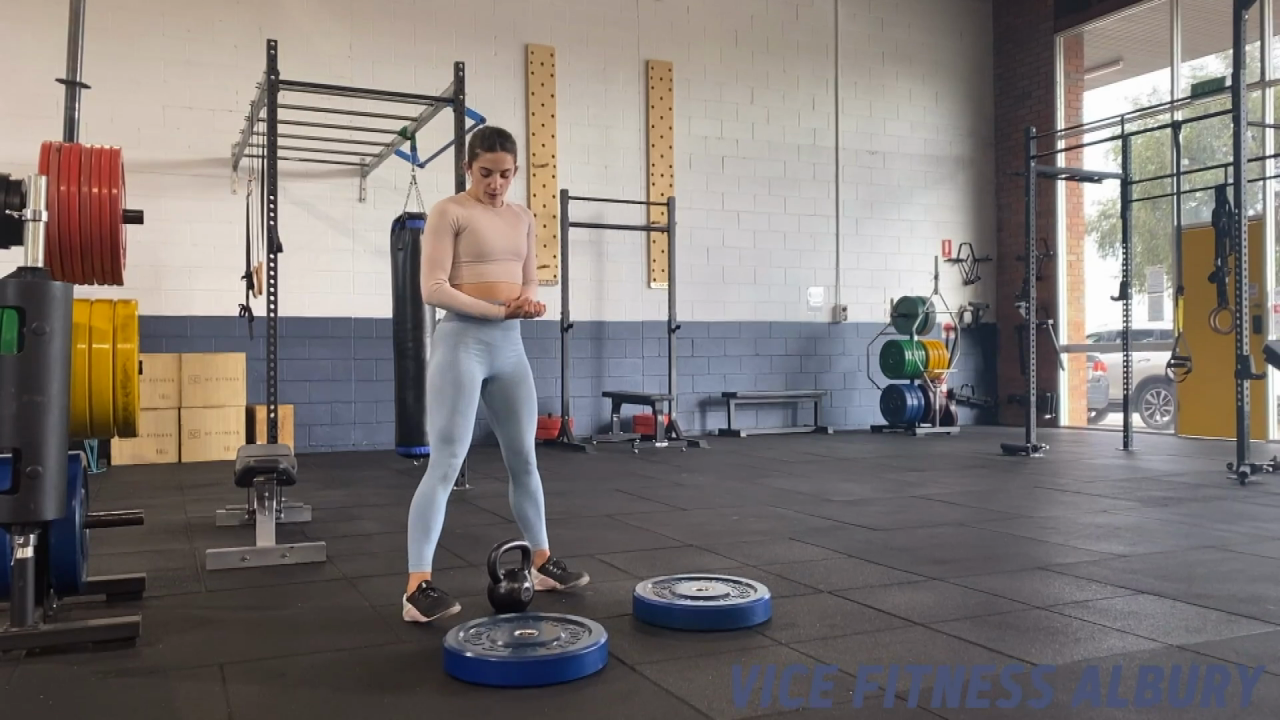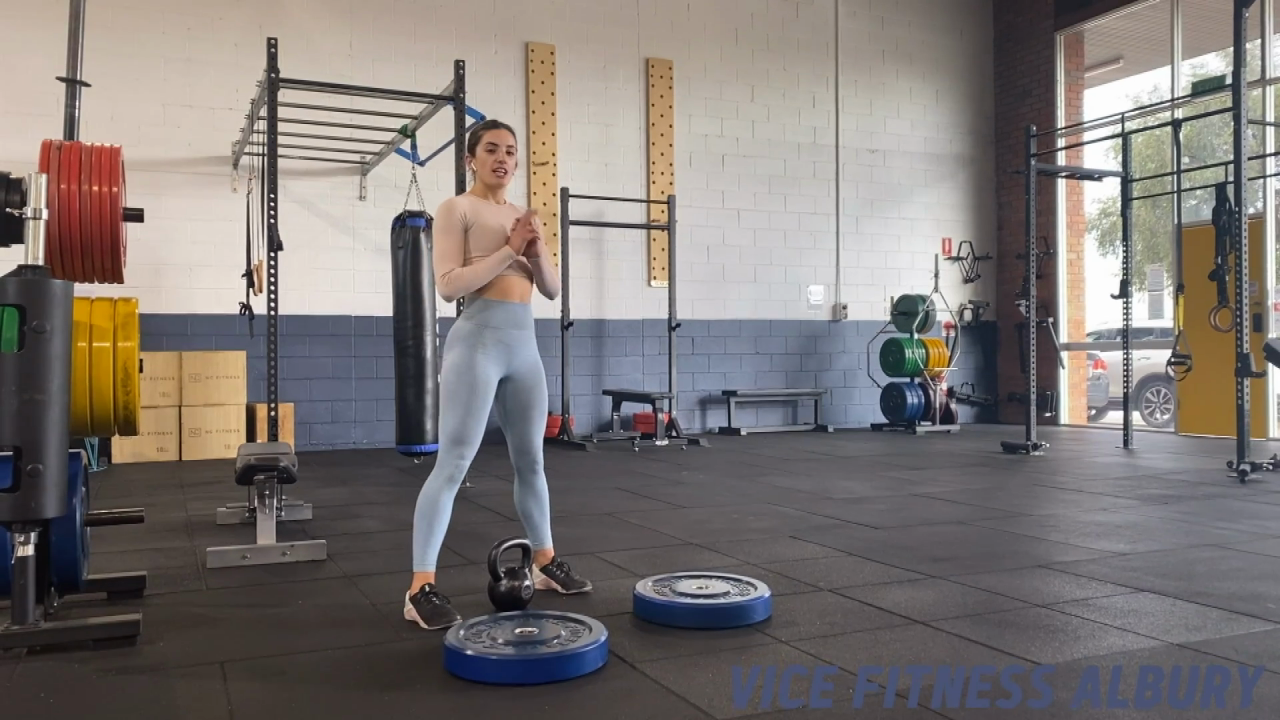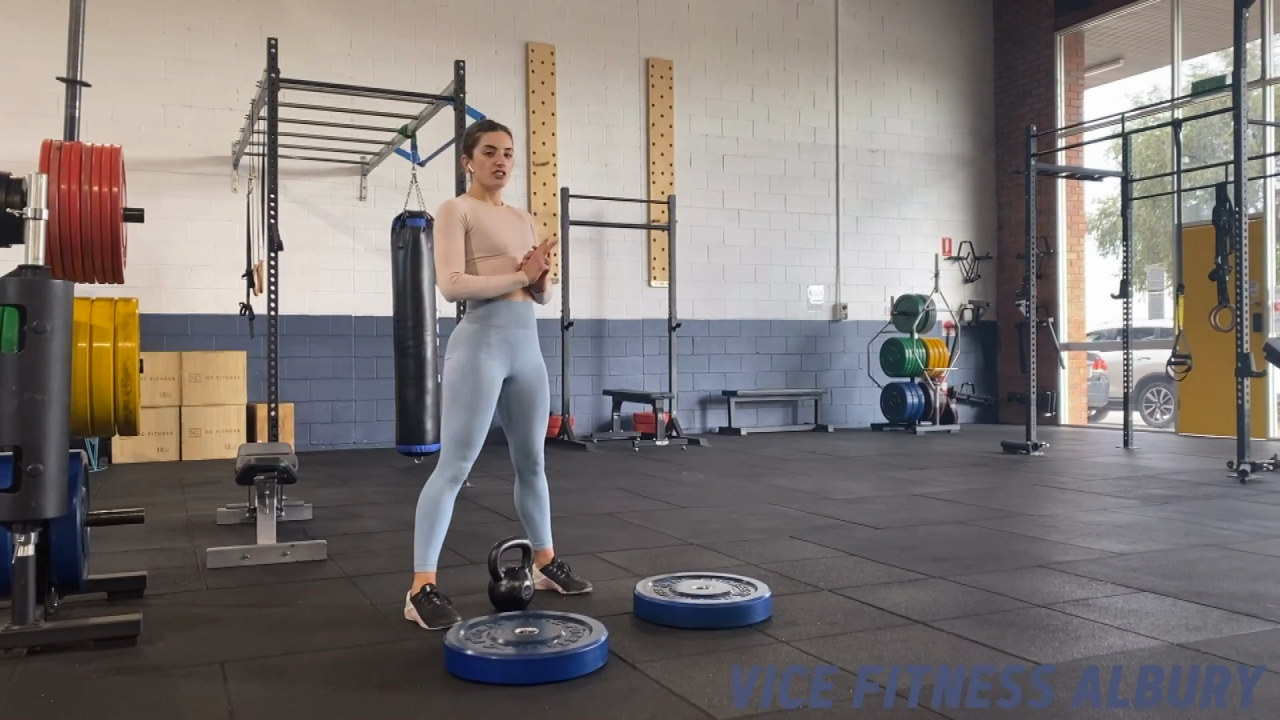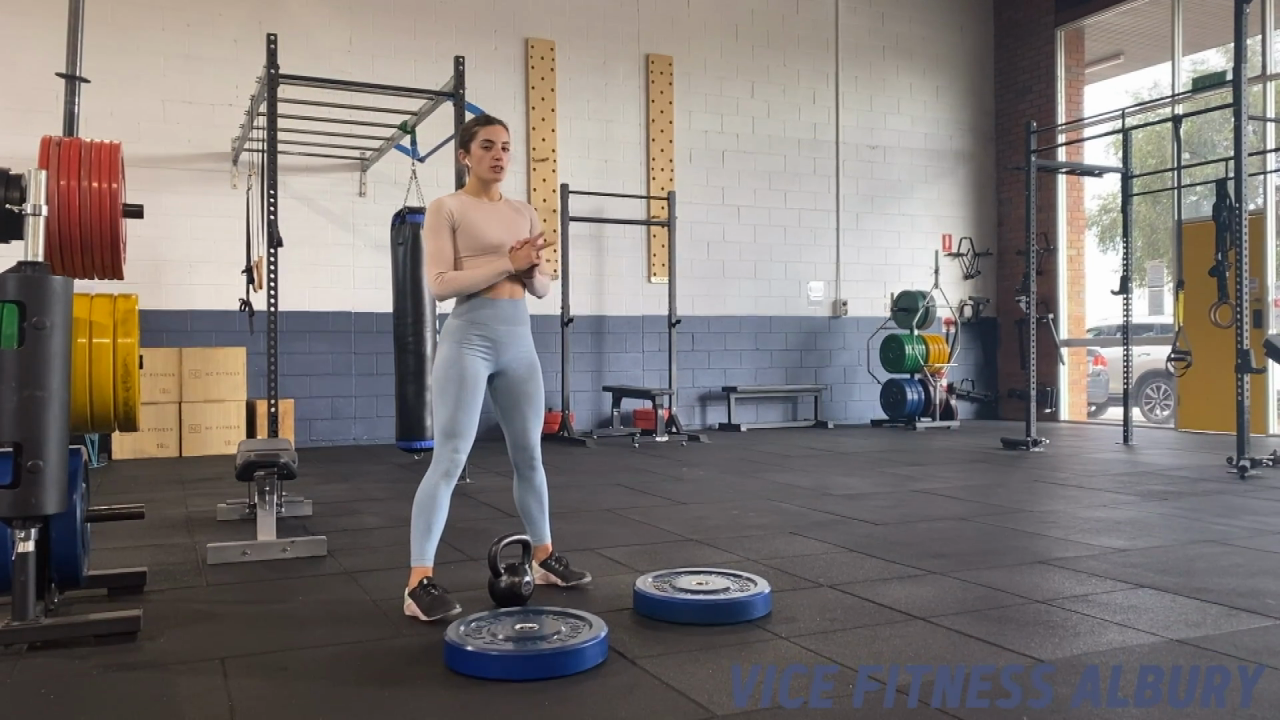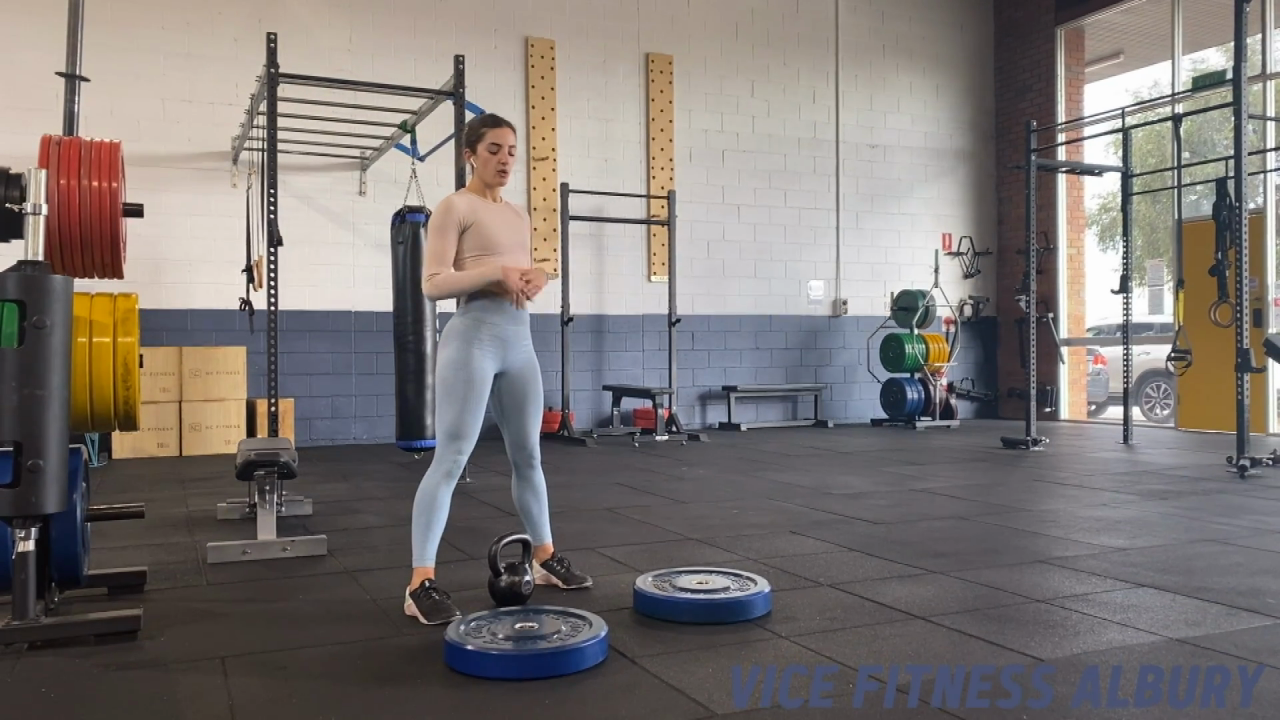
dt=0.7s
person 1, frame 1
left shoulder: (522, 217)
right shoulder: (447, 212)
right elbow: (433, 289)
left wrist: (526, 301)
right wrist: (498, 310)
left hip: (510, 346)
right hip: (461, 341)
left knee: (523, 459)
right knee: (446, 463)
left ankle: (542, 562)
right ankle: (418, 587)
person 1, frame 2
left shoulder: (526, 216)
right shoulder: (456, 209)
left elbow: (552, 288)
right elbow: (448, 285)
left wrist: (537, 253)
right wrist: (509, 251)
left hip: (524, 341)
right hip: (478, 338)
left knee: (530, 460)
right knee: (453, 463)
left ankle: (545, 561)
right ankle: (420, 587)
person 1, frame 3
left shoulder: (523, 219)
right shoulder: (456, 210)
left elbow: (540, 295)
right elbow: (452, 284)
left wrist: (539, 277)
right wrist: (518, 275)
left hip: (526, 343)
right hip: (481, 340)
left knee: (532, 461)
right knee: (455, 464)
left ankle: (545, 562)
right ankle: (422, 588)
person 1, frame 4
left shoulder: (525, 213)
right shoulder: (446, 208)
left elbow: (543, 286)
right elbow: (439, 284)
left wrist: (530, 271)
right wrist: (506, 264)
left hip: (518, 339)
right hip: (467, 338)
left knee: (528, 456)
right knee: (449, 460)
left ankle: (544, 557)
right ankle: (420, 582)
person 1, frame 5
left shoulder: (518, 214)
right shoulder: (454, 207)
right elbow: (432, 283)
left wrist: (533, 281)
right wrist: (494, 274)
left hip: (518, 339)
right hip: (473, 336)
left knee: (528, 456)
right knee: (451, 459)
left ankle: (545, 557)
right ankle: (421, 582)
